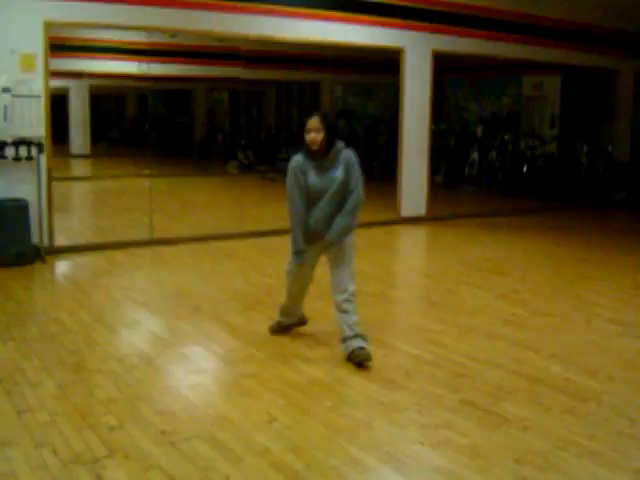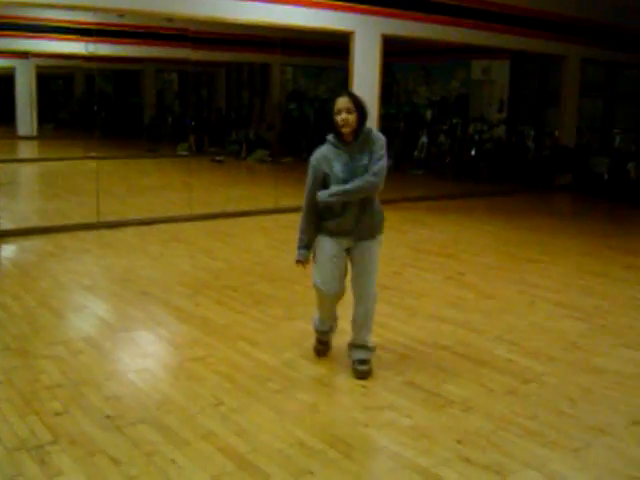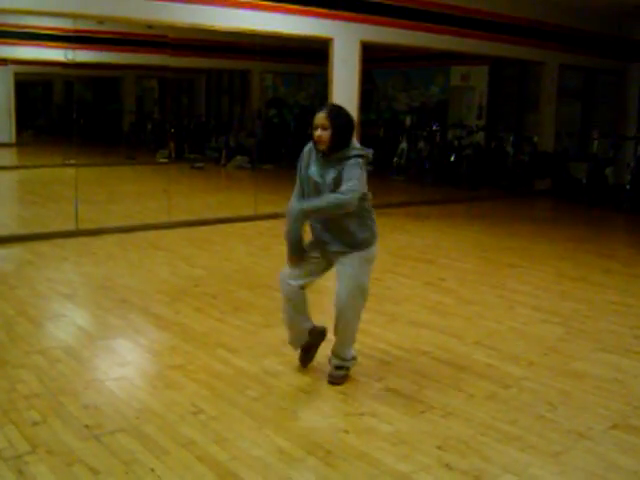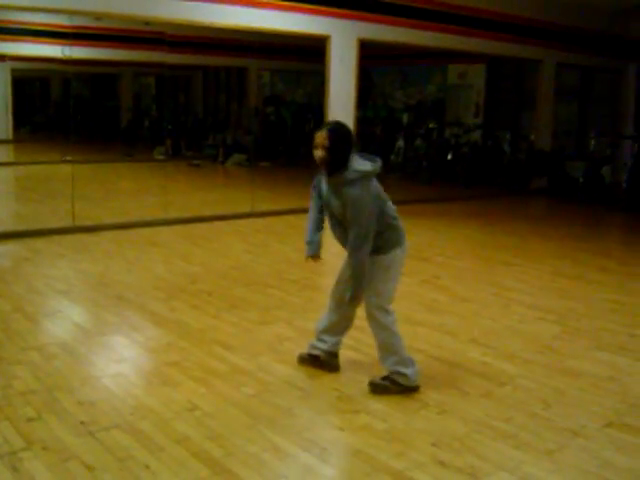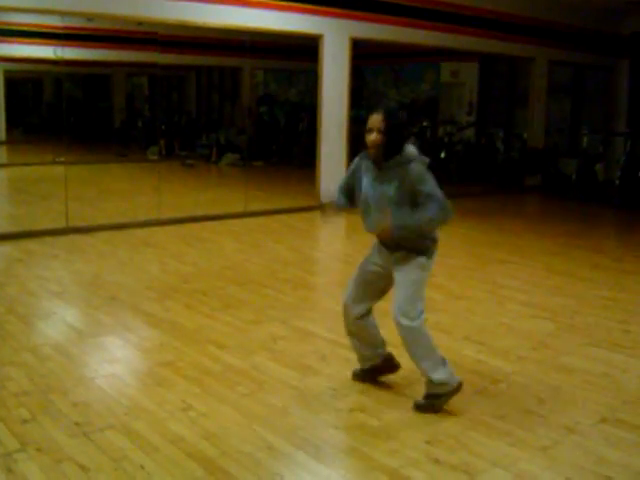
dt=1s
person 1, frame 1
left shoulder: (346, 158)
right shoulder: (298, 164)
left elbow: (356, 197)
right elbow: (297, 211)
left wrist: (336, 232)
right wrist: (298, 249)
left hip: (340, 234)
right hip: (309, 235)
left knee: (344, 288)
right knee: (297, 279)
left ankle: (355, 343)
right ankle: (289, 317)
person 1, frame 2
left shoulder: (376, 142)
right shoulder: (322, 156)
left elbow: (374, 182)
right elbow: (310, 203)
left wrist: (330, 194)
right wrist: (303, 246)
left hip: (367, 232)
right hip: (331, 232)
left knee: (365, 292)
right knee: (327, 287)
left ankle: (361, 351)
right ankle: (324, 327)
person 1, frame 3
left shoulder: (354, 165)
right shoulder: (310, 154)
left elbow: (347, 202)
right elbow: (299, 196)
left wrist: (303, 210)
right wrist: (292, 237)
left hip: (357, 244)
right hip: (324, 242)
left knee: (346, 305)
right knee: (290, 282)
left ankle: (342, 361)
right ankle: (307, 336)
person 1, frame 4
left shoulder: (359, 186)
right shoulder: (328, 171)
left elbow: (361, 239)
right elbow: (317, 203)
left wrist: (357, 283)
right wrist: (312, 239)
left hip: (384, 248)
right hip: (361, 247)
left knee: (377, 309)
right knee: (341, 296)
left ankle: (403, 375)
right ankle: (324, 351)
person 1, frame 5
left shoulder: (411, 169)
right shoulder: (363, 164)
left elbow: (441, 211)
right elbow: (346, 195)
left wrist: (397, 224)
right wrist: (337, 202)
left hip: (414, 253)
right hip: (383, 250)
left knee: (406, 318)
right knee: (352, 306)
left ankle: (442, 382)
right ankle: (378, 360)
